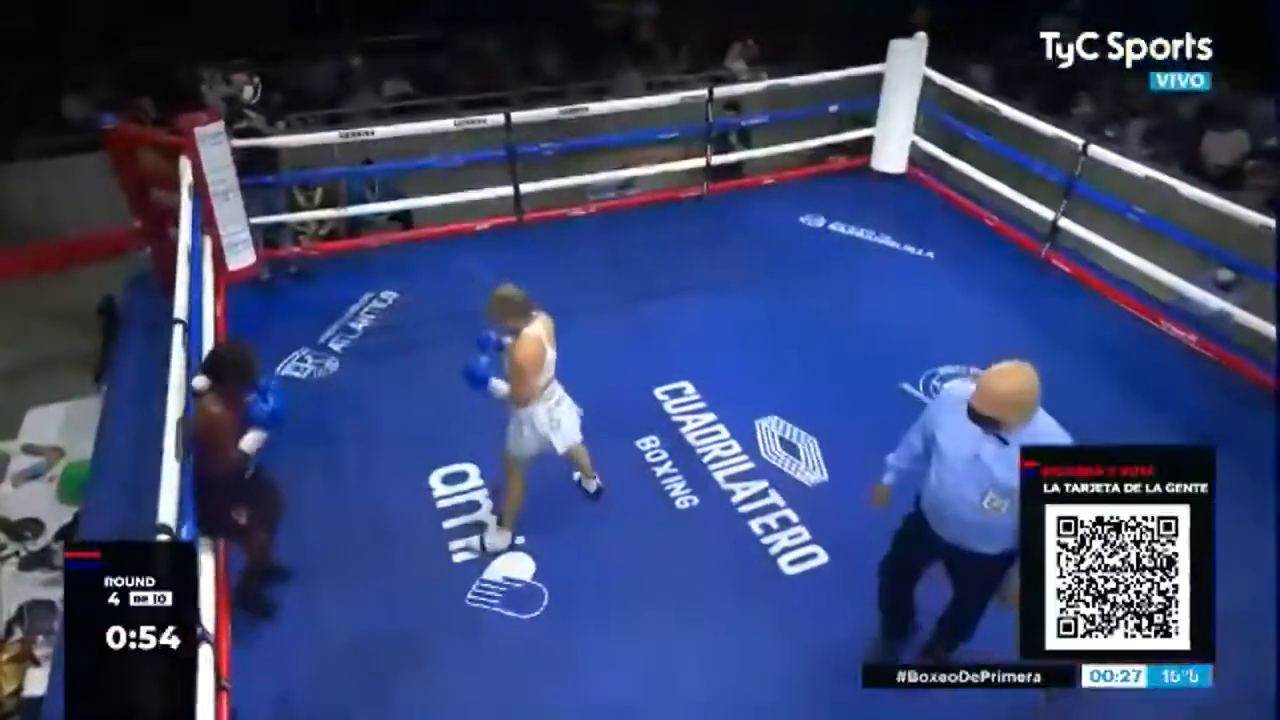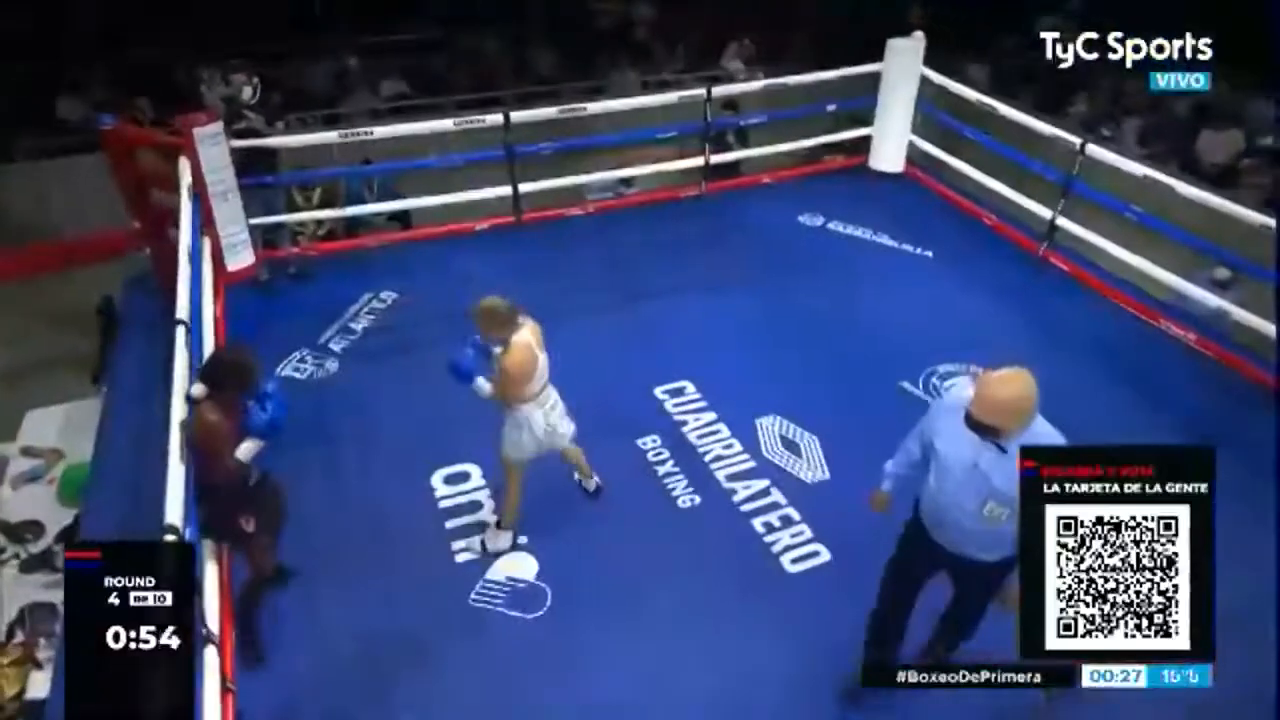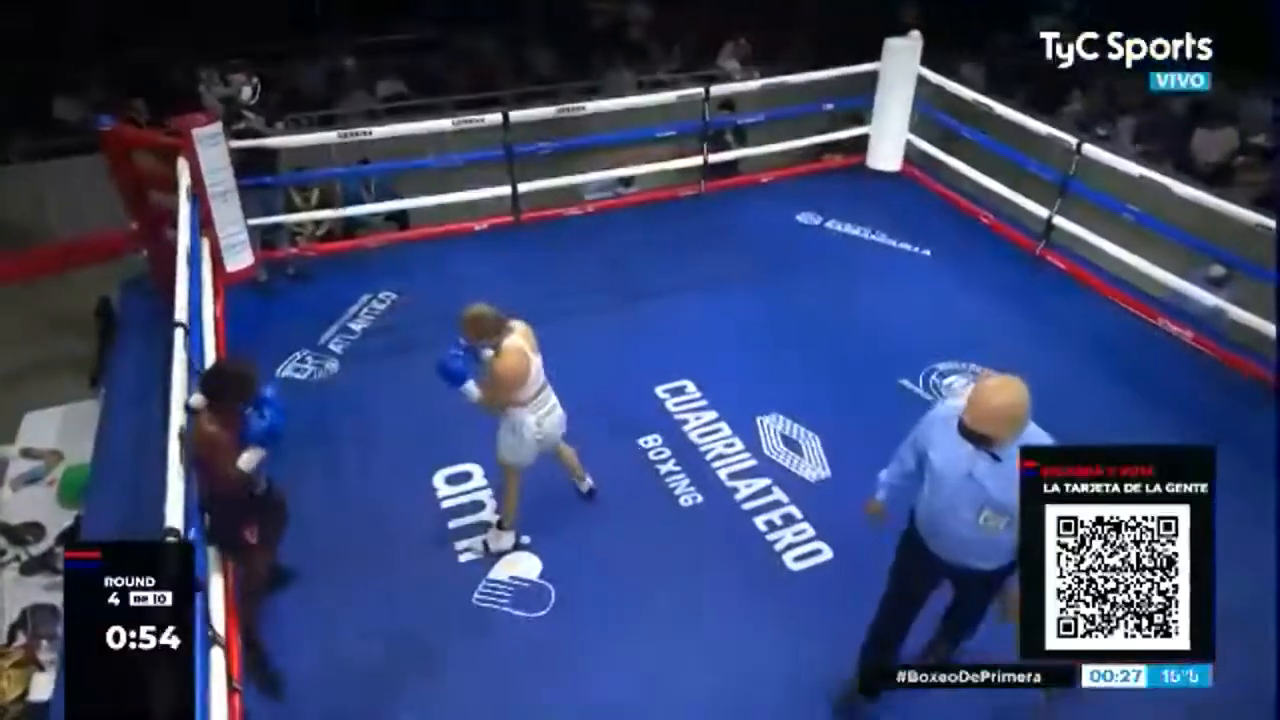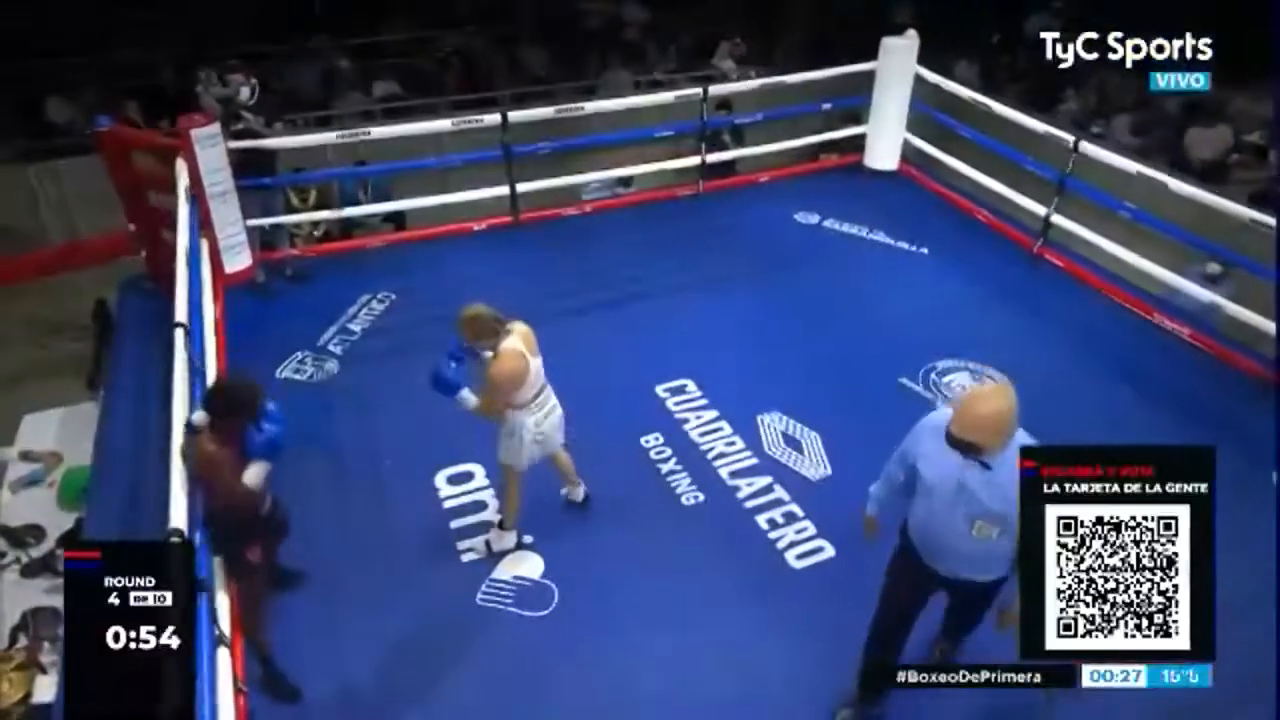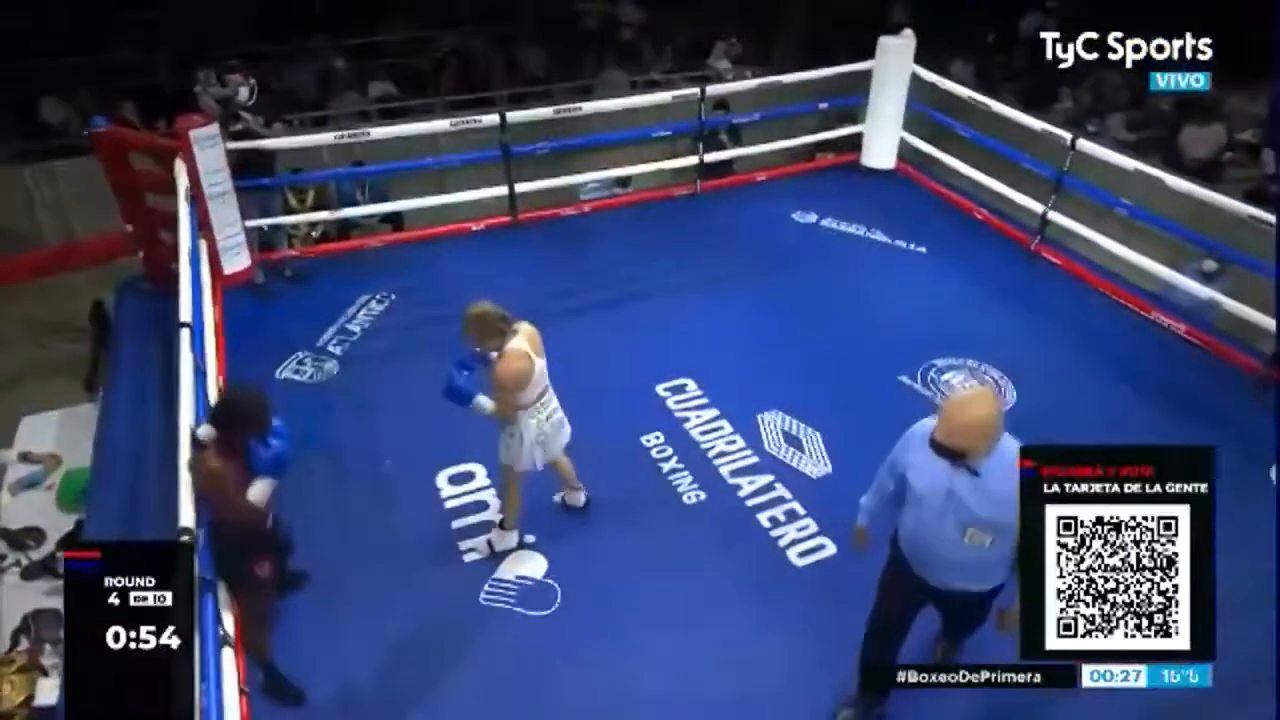
dt=0.1s
person 1, frame 1
right shoulder: (954, 397)
right elbow: (920, 437)
left wrist: (1019, 575)
right wrist: (890, 477)
left hip: (986, 551)
right hip: (929, 520)
left knee: (967, 604)
right knee: (893, 575)
left ankle: (939, 647)
right ankle: (895, 633)
person 1, frame 2
right shoulder: (953, 402)
right elbow: (918, 444)
right wrist: (889, 483)
left hip: (987, 559)
right hip: (927, 528)
left knee: (967, 610)
right knee: (893, 596)
left ankle: (942, 646)
right ankle: (875, 666)
person 1, frame 3
right shoulder: (946, 415)
right elbow: (911, 455)
left wrist: (1020, 587)
right wrist: (884, 493)
left hip: (985, 566)
right hip: (924, 539)
left knee: (967, 613)
right knee: (893, 612)
left ankle: (946, 643)
right ankle: (865, 687)
person 1, frame 4
right shoulder: (933, 426)
right elbow: (900, 469)
right wrist: (875, 507)
left hip: (980, 576)
right hip: (917, 549)
left knee: (966, 616)
right knee: (888, 624)
left ankle: (949, 639)
person 1, frame 5
right shoulder: (919, 436)
right elbow: (890, 479)
right wrist: (866, 518)
left hip: (974, 588)
right hip: (908, 562)
left knee: (960, 623)
right knee: (882, 632)
left ankle: (951, 639)
person 2, frame 1
left shoulder: (220, 392)
right shoulder: (213, 414)
right elbow: (225, 467)
left wrist: (259, 404)
right wrist: (259, 432)
left hip: (244, 474)
right hip: (223, 488)
left knee: (273, 504)
right knee: (258, 552)
left ankle: (264, 567)
right ankle: (247, 592)
person 2, frame 2
left shoulder: (226, 402)
right shoulder: (210, 421)
left elbow: (242, 424)
right elbow: (223, 474)
left wrist: (261, 403)
right wrist: (255, 439)
left hip: (248, 481)
right hip: (227, 496)
left knee: (276, 509)
right knee: (263, 565)
left ankle: (268, 568)
right ankle: (245, 619)
person 2, frame 3
left shoulder: (224, 411)
right shoulder: (208, 432)
right elbow: (227, 483)
left wrist: (262, 412)
right wrist: (257, 448)
left hip: (254, 490)
right hip: (234, 507)
left knee: (277, 518)
right knee: (252, 581)
left ankle: (268, 569)
right ankle: (255, 656)
person 2, frame 4
left shoulder: (226, 427)
right shoulder: (209, 452)
right elbow: (233, 502)
left wrist: (265, 429)
right wrist: (261, 461)
left hip: (257, 507)
right hip: (238, 527)
left knee: (277, 530)
right knee: (253, 597)
left ankle: (271, 571)
right ankle: (268, 667)
person 2, frame 5
left shoulder: (217, 435)
right shoulder: (215, 468)
right elbow: (239, 520)
left wrist: (261, 450)
left hip: (259, 528)
right hip: (242, 544)
left knee: (281, 549)
right knee: (256, 609)
left ankle: (277, 579)
right ankle: (271, 675)
person 3, frame 1
left shoulder: (521, 351)
right shoulder: (541, 319)
left elbow: (521, 397)
left wrist: (489, 382)
right wrist: (502, 343)
left hip: (533, 414)
right hip: (554, 399)
left knee: (514, 470)
right knee: (571, 443)
left ankle: (502, 533)
right ankle: (590, 480)
person 3, frame 2
left shoulder: (512, 361)
right shoulder: (528, 324)
left elbow: (505, 399)
left wrist: (475, 380)
right wrist: (491, 352)
left hip: (529, 418)
right hip: (550, 403)
left knee: (512, 474)
right knee: (565, 445)
left ankle: (502, 533)
right ankle: (590, 480)
person 3, frame 3
left shoulder: (503, 366)
right shoulder: (519, 327)
left elbow: (494, 405)
left wrist: (464, 383)
right wrist: (480, 355)
left hip: (524, 421)
right hip: (547, 405)
left knee: (510, 477)
right knee: (558, 445)
left ankle: (505, 534)
right ankle: (583, 482)
person 3, frame 4
left shoulder: (500, 369)
right shoulder: (519, 328)
left elbow: (491, 411)
left wrist: (459, 392)
right wrist: (480, 355)
left hip: (524, 423)
right hip: (547, 406)
left knee: (511, 479)
right knee: (555, 451)
left ankle: (506, 534)
right ankle: (576, 489)
person 3, frame 5
left shoulder: (506, 369)
right shoulder: (525, 329)
left elbow: (506, 414)
left wrist: (473, 399)
right wrist: (488, 358)
left hip: (527, 425)
right hip: (549, 408)
left knee: (511, 480)
right knee: (556, 456)
left ankle: (507, 534)
right ankle: (576, 494)
person 4, frame 1
left shoulder: (266, 107)
right shoulder: (230, 112)
left wrist: (262, 127)
left hip: (271, 173)
right hip: (246, 178)
right knee: (253, 225)
left ankle: (290, 262)
right ankle: (261, 270)
person 4, frame 2
left shoulder: (265, 107)
right shoulder: (229, 112)
left elbow: (281, 134)
left wrist: (261, 128)
left hip: (270, 174)
right hip: (245, 178)
right knee: (252, 226)
left ankle: (289, 263)
right ankle: (260, 270)
person 4, frame 3
left shoulder: (264, 107)
right shoulder: (228, 112)
left wrist: (260, 128)
left hip: (269, 175)
right hip: (245, 179)
left knee: (278, 222)
right knee: (252, 227)
left ankle: (288, 266)
right ankle: (259, 273)
person 4, frame 4
left shoulder: (265, 107)
right shoulder: (226, 113)
left wrist: (259, 128)
left hip: (269, 176)
right hip: (244, 180)
left knee: (278, 222)
right knee: (251, 227)
left ankle: (287, 266)
right ankle: (257, 273)
person 4, frame 5
left shoulder: (263, 107)
right shoulder: (225, 113)
left elbow: (279, 134)
left wrist: (257, 128)
left hip: (268, 176)
right hip: (242, 181)
left knee: (277, 223)
right knee: (249, 228)
left ankle: (285, 266)
right ankle: (256, 274)
